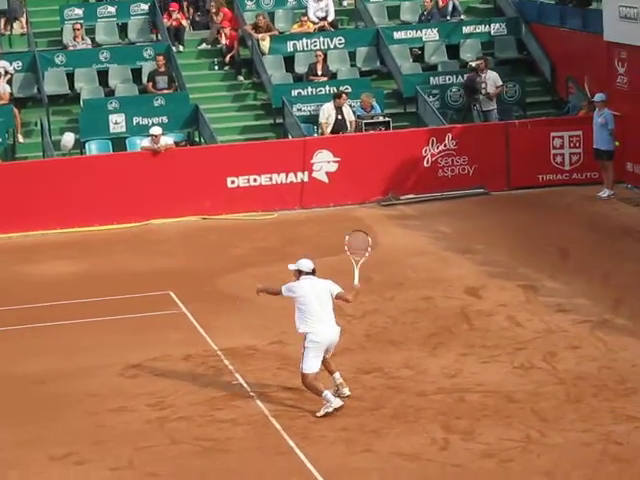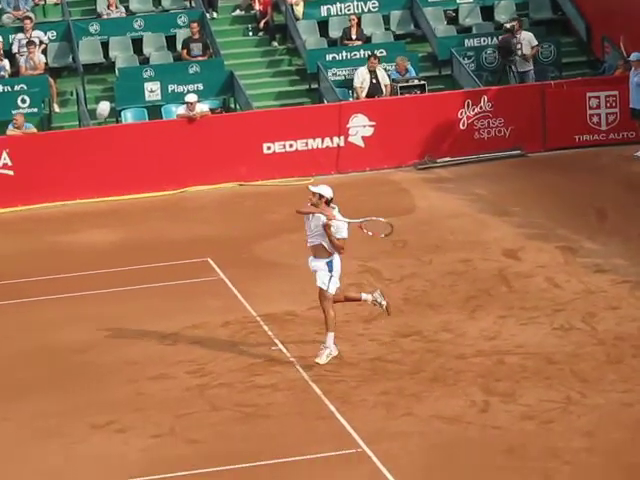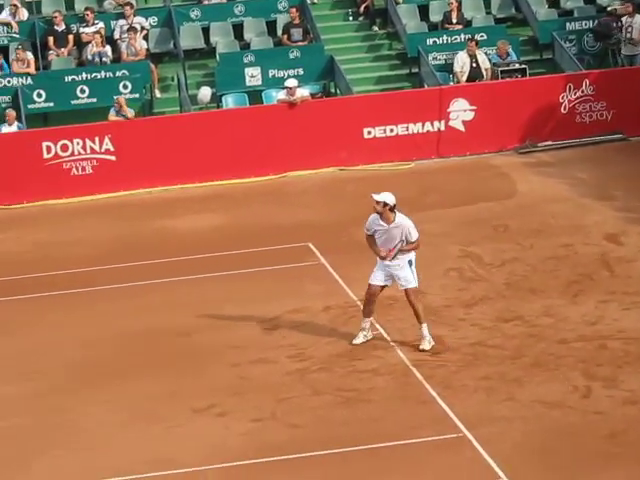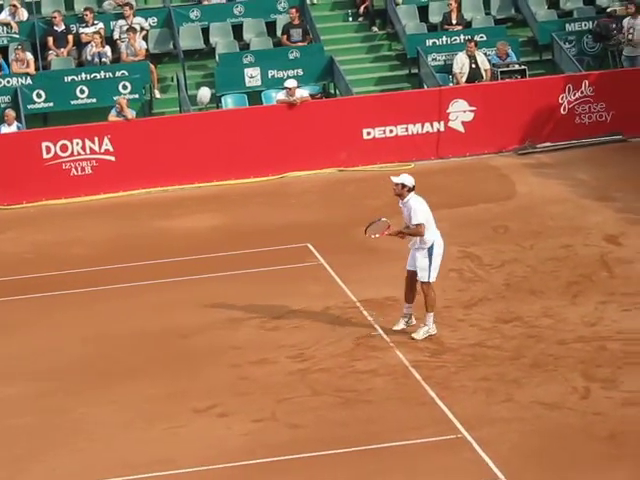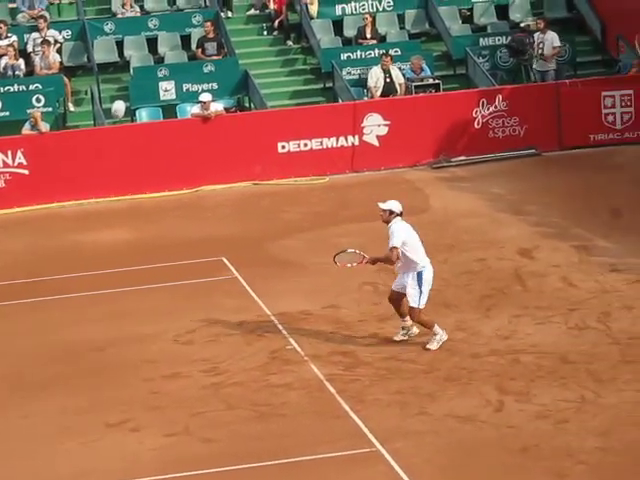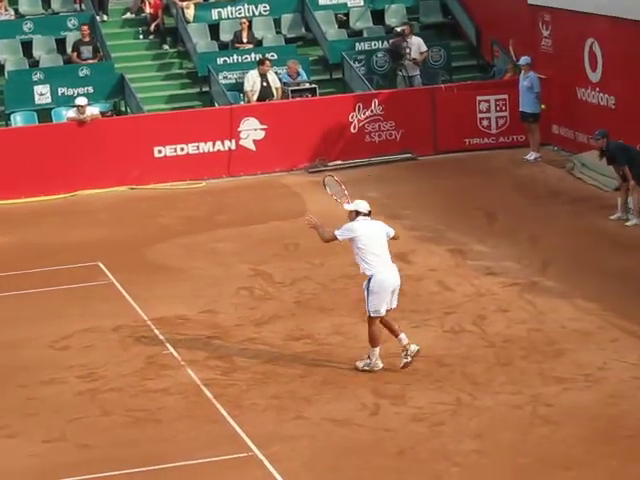
dt=0.5s
person 1, frame 1
left shoulder: (296, 287)
right shoulder: (326, 284)
left elbow: (275, 291)
right elbow: (349, 298)
left wrist: (262, 289)
right wrist: (355, 289)
left hip: (315, 336)
right hip: (333, 333)
left knee: (308, 380)
right knee: (323, 357)
left ankle: (331, 400)
right ankle: (342, 387)
person 1, frame 2
left shoulder: (339, 220)
right shoulder: (312, 208)
left elbow: (341, 248)
right elbow: (299, 210)
left wrist: (330, 232)
right wrist: (319, 210)
left hip: (328, 263)
right hip: (316, 261)
left knee: (326, 302)
right knee: (332, 299)
left ankle: (329, 346)
right ankle: (373, 297)
person 1, frame 3
left shoulder: (405, 223)
right shoulder: (373, 220)
left elbow: (416, 244)
right elbow: (369, 236)
left wrist: (397, 250)
right wrist: (377, 251)
left hip: (403, 263)
right hip: (384, 262)
left knee: (412, 298)
right knee: (370, 296)
left ankle: (426, 336)
right ankle: (365, 331)
person 1, frame 4
left shoulder: (415, 204)
right shoulder: (405, 202)
left elbow: (420, 231)
left wrist: (399, 231)
right wrist: (404, 230)
left hip: (430, 248)
right hip: (417, 247)
left knee: (426, 288)
right knee: (409, 282)
left ankle: (429, 325)
right ankle: (407, 317)
person 1, frame 5
left shoulder: (397, 228)
right shoulder: (398, 225)
left elbow: (392, 257)
left wrist: (376, 259)
right wrist: (385, 258)
left hip: (419, 273)
right hip: (409, 271)
left knee: (415, 315)
right knee: (393, 298)
left ankle: (438, 334)
right ankle: (408, 328)
person 1, frame 6
left shoulder: (353, 227)
right shoulder: (379, 225)
left elbow: (326, 238)
right elbow: (394, 236)
left wrist: (315, 225)
left hip: (378, 277)
right hip: (392, 273)
left knee: (373, 320)
right knee: (382, 317)
left ankle: (373, 359)
right ankle: (408, 347)
